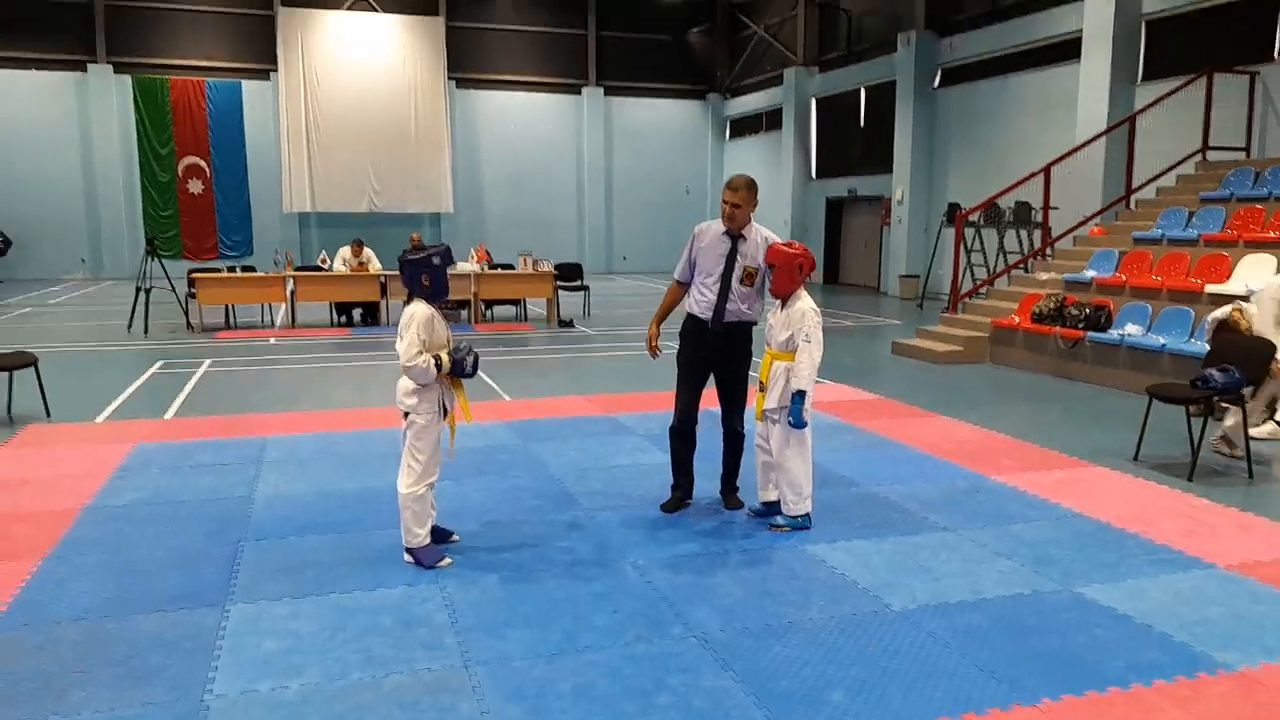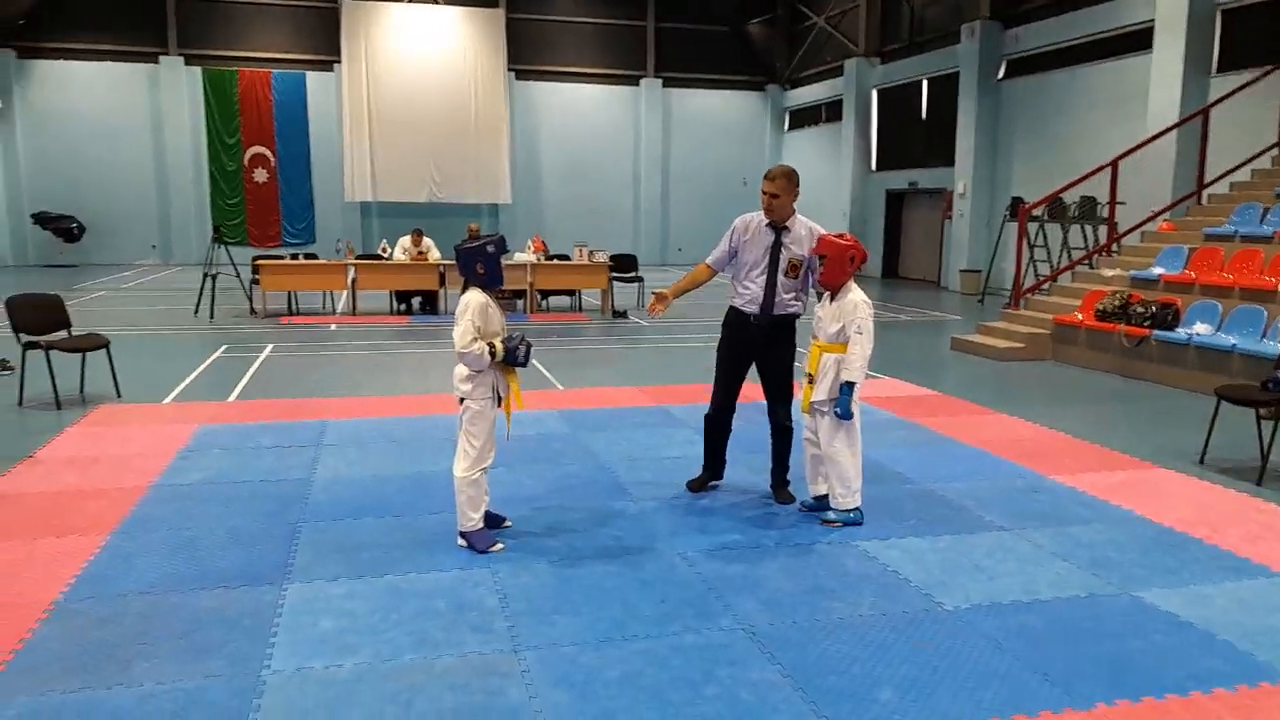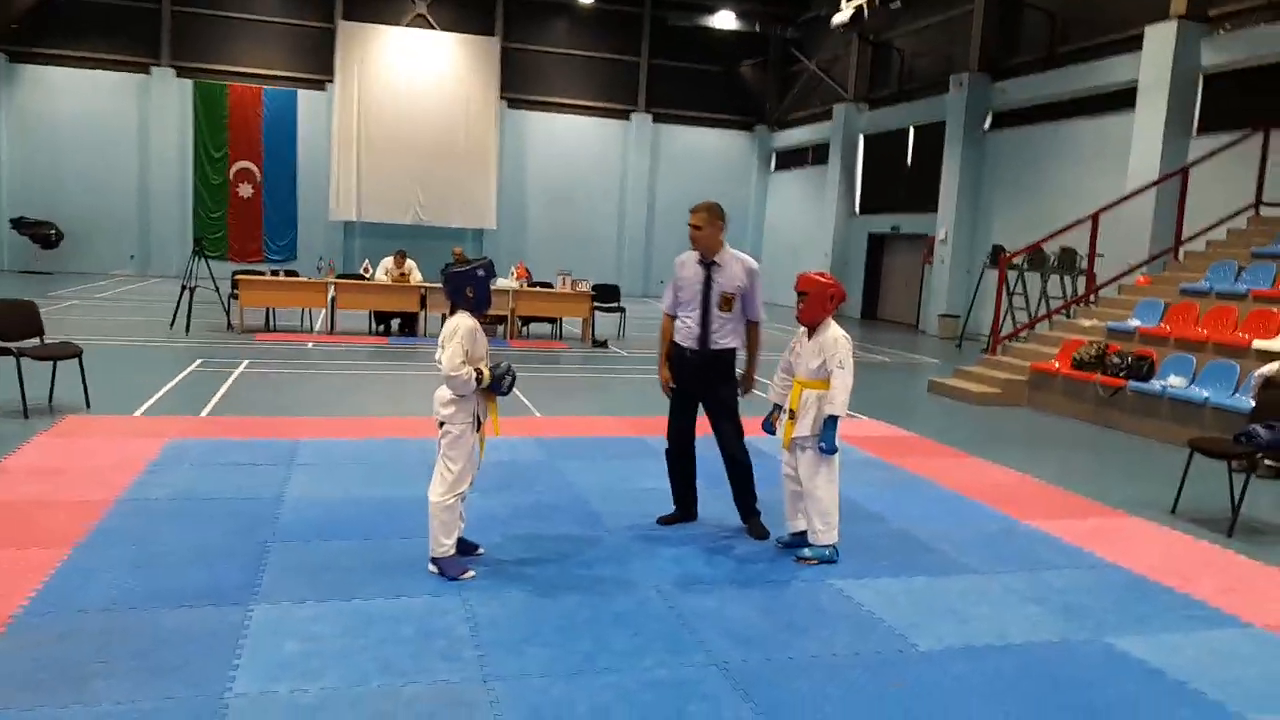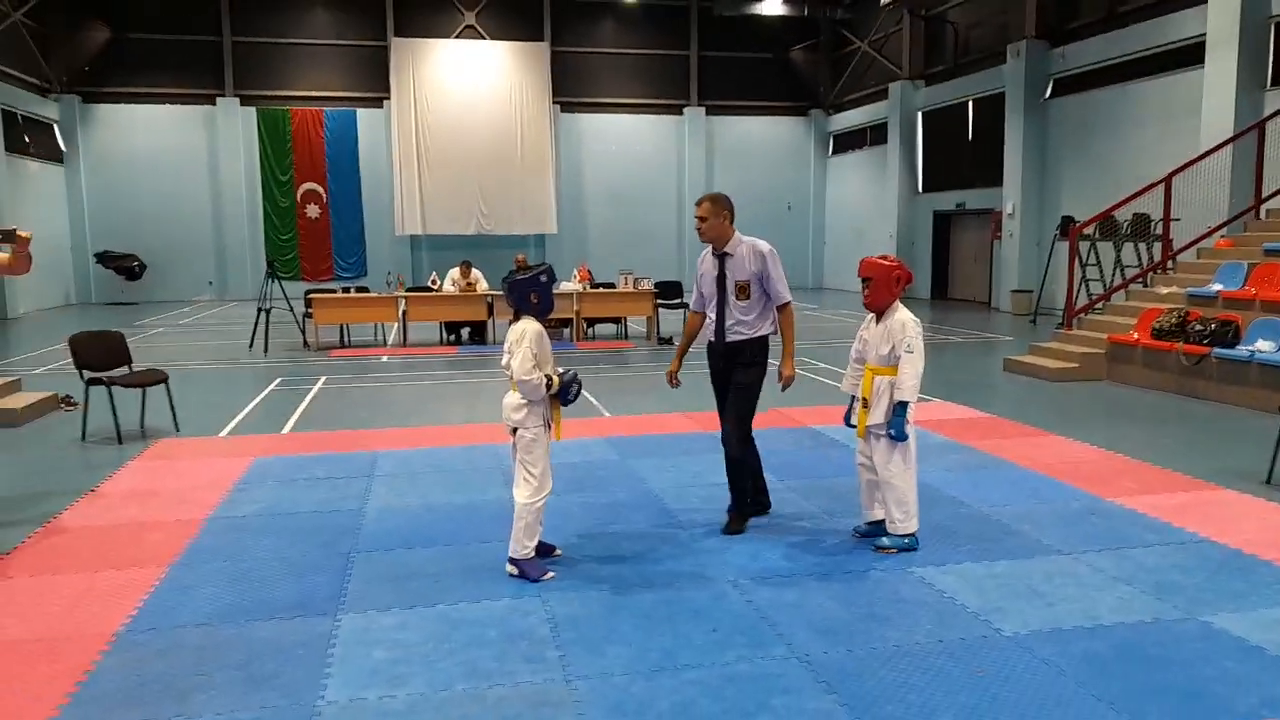
dt=0.4s
person 1, frame 1
left shoulder: (768, 244)
right shoulder: (702, 234)
right elbow: (681, 282)
right wrist: (656, 322)
left hip: (736, 337)
right hip: (697, 331)
left knee: (734, 420)
right knee: (684, 416)
left ankle: (729, 488)
right ankle: (681, 489)
person 1, frame 2
left shoulder: (812, 236)
right shoulder: (744, 225)
right elbow: (711, 266)
right wrist: (672, 292)
left hip: (779, 330)
right hip: (739, 323)
left knee: (780, 412)
right knee: (721, 404)
left ankle: (779, 481)
right ankle: (711, 470)
person 1, frame 3
left shoulder: (745, 268)
right shoulder: (683, 264)
left elbow: (753, 321)
right elbow: (670, 316)
left wrist: (750, 368)
right wrist: (663, 364)
left hip: (719, 364)
right hip: (682, 360)
left knee: (732, 443)
right knee: (678, 441)
left ankle: (750, 514)
right ankle: (685, 507)
person 1, frame 4
left shoulder: (760, 253)
right shoulder: (705, 260)
left elbow: (783, 307)
right elbow: (697, 312)
left wrist: (787, 359)
right wrist: (678, 357)
left hip: (749, 352)
right hip: (717, 353)
left knee: (737, 433)
right knee: (731, 434)
left ankle: (739, 511)
right ankle: (756, 500)
person 2, frame 1
left shoulder: (425, 310)
right shoulder: (421, 314)
right elbow: (411, 363)
left wrist: (454, 359)
right wrist: (449, 362)
left hip: (429, 398)
right hip: (422, 400)
left knee: (426, 469)
right knee: (417, 472)
left ankle: (425, 525)
right ankle: (415, 544)
person 2, frame 2
left shoulder: (484, 298)
right shoulder: (475, 301)
right elbow: (466, 349)
left wrist: (507, 349)
right wrist: (502, 352)
left hip: (486, 385)
right hip: (478, 386)
left knee: (481, 454)
right knee: (472, 457)
left ankle: (478, 511)
right ankle: (469, 528)
person 2, frame 3
left shoulder: (464, 322)
right shoulder: (465, 325)
right elbow: (453, 372)
left wrist: (488, 375)
right wrist: (486, 377)
left hip: (465, 409)
right hip: (458, 411)
left knee: (460, 479)
right knee: (449, 482)
left ankle: (451, 538)
right ankle: (442, 554)
person 2, frame 4
left shoulder: (520, 326)
right shoulder: (532, 329)
right elbow: (525, 378)
left wrist: (554, 379)
right wrist: (555, 384)
left hip: (528, 411)
right hip: (529, 413)
left knee: (530, 481)
right knee: (534, 485)
left ankle: (529, 541)
right ankle: (520, 556)
person 3, frame 1
left shoulder: (805, 311)
right shoulder: (780, 305)
left elbow: (808, 358)
left wrist: (799, 400)
left hip: (789, 391)
right hip: (772, 387)
left knee: (789, 451)
right knee: (764, 445)
left ankle: (798, 511)
right ankle: (771, 499)
person 3, frame 2
left shoulder: (857, 303)
right shoulder: (827, 297)
left elbow: (859, 350)
left wrist: (847, 391)
right wrist: (811, 380)
left hip: (837, 383)
right hip: (818, 380)
left knee: (838, 444)
right knee: (813, 439)
left ankle: (848, 506)
right ankle: (822, 494)
person 3, frame 3
left shoulder: (836, 339)
right shoulder: (802, 335)
left elbow: (840, 385)
right elbow: (785, 374)
left wrist: (830, 426)
right wrist: (775, 411)
left hip: (818, 420)
right hip: (796, 416)
left knee: (818, 480)
right knee: (792, 475)
left ankle: (825, 543)
right ankle: (799, 530)
person 3, frame 4
left shoulder: (905, 323)
right shoulder: (870, 320)
left elbow: (910, 371)
left wrist: (900, 412)
right wrist: (852, 401)
left hip: (891, 406)
right hip: (870, 404)
left knee: (894, 469)
right knee: (867, 464)
left ankle: (904, 532)
right ankle: (876, 519)
